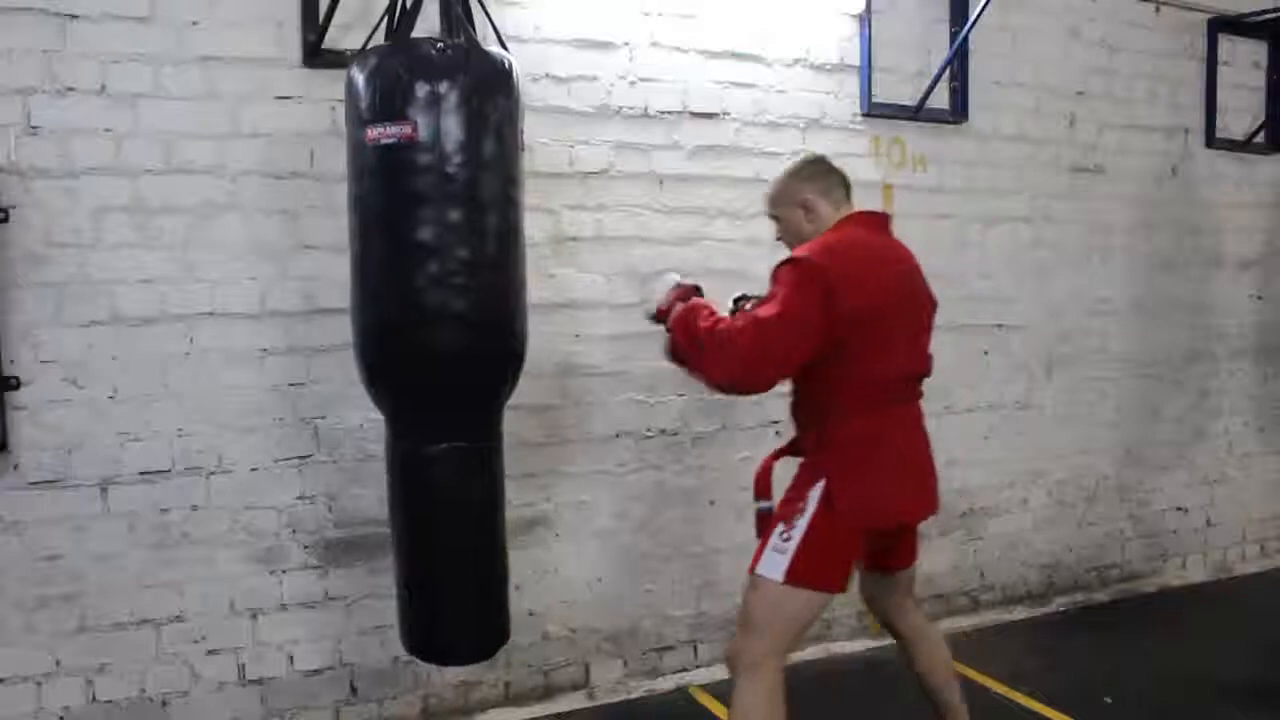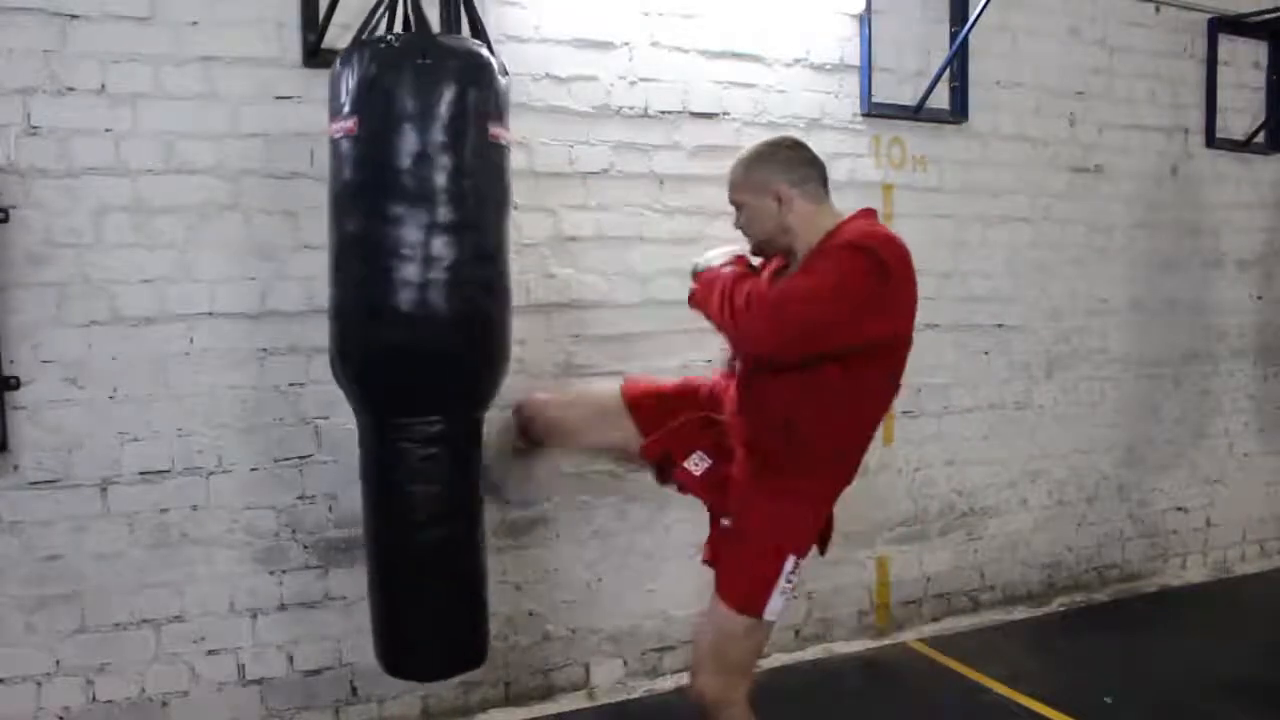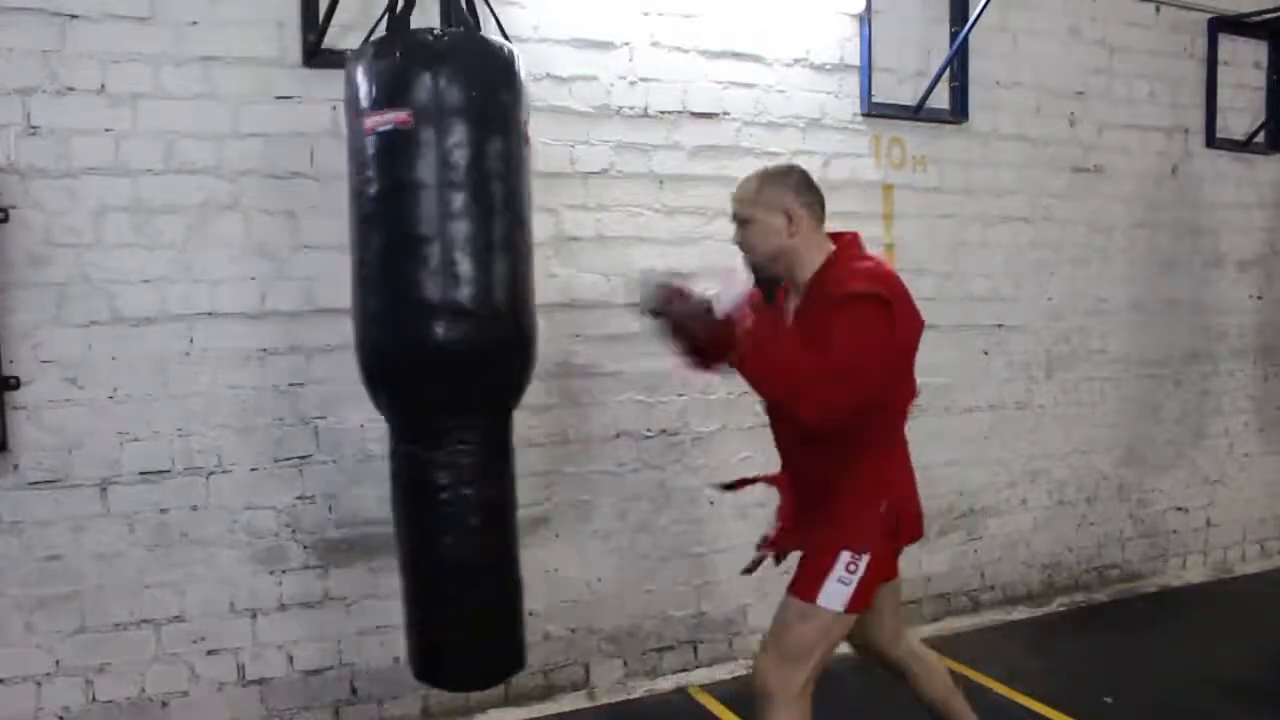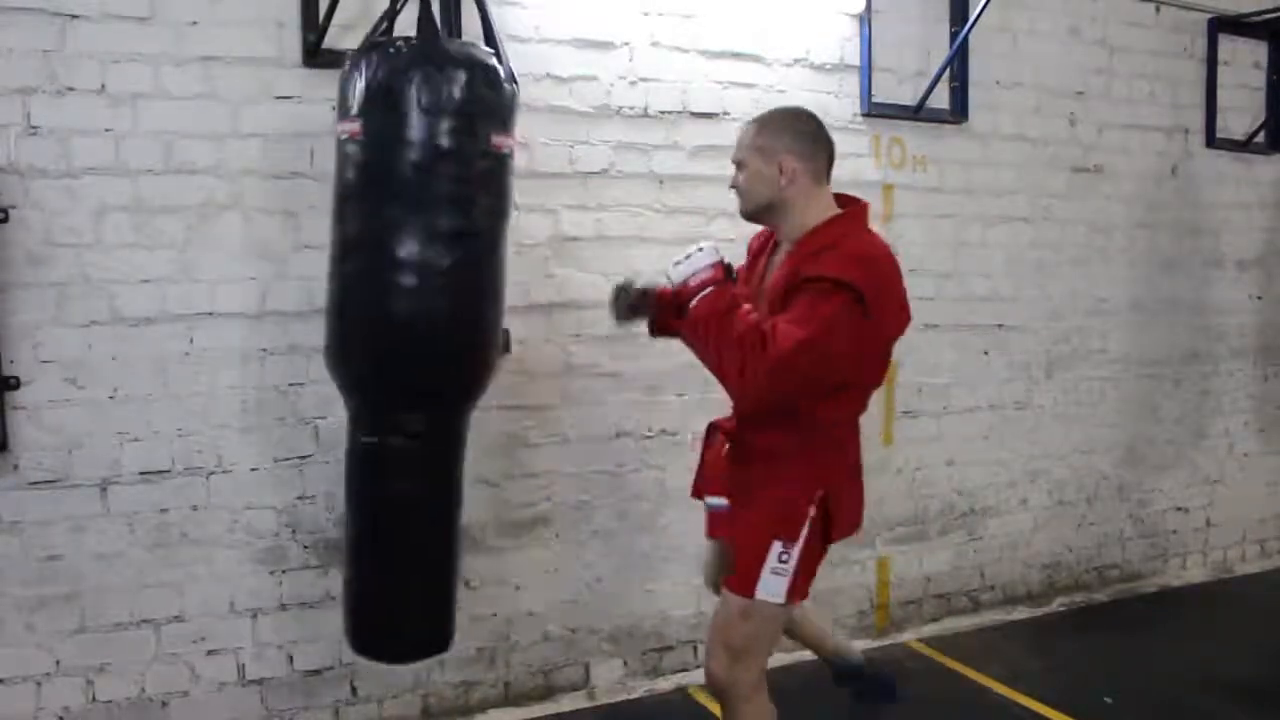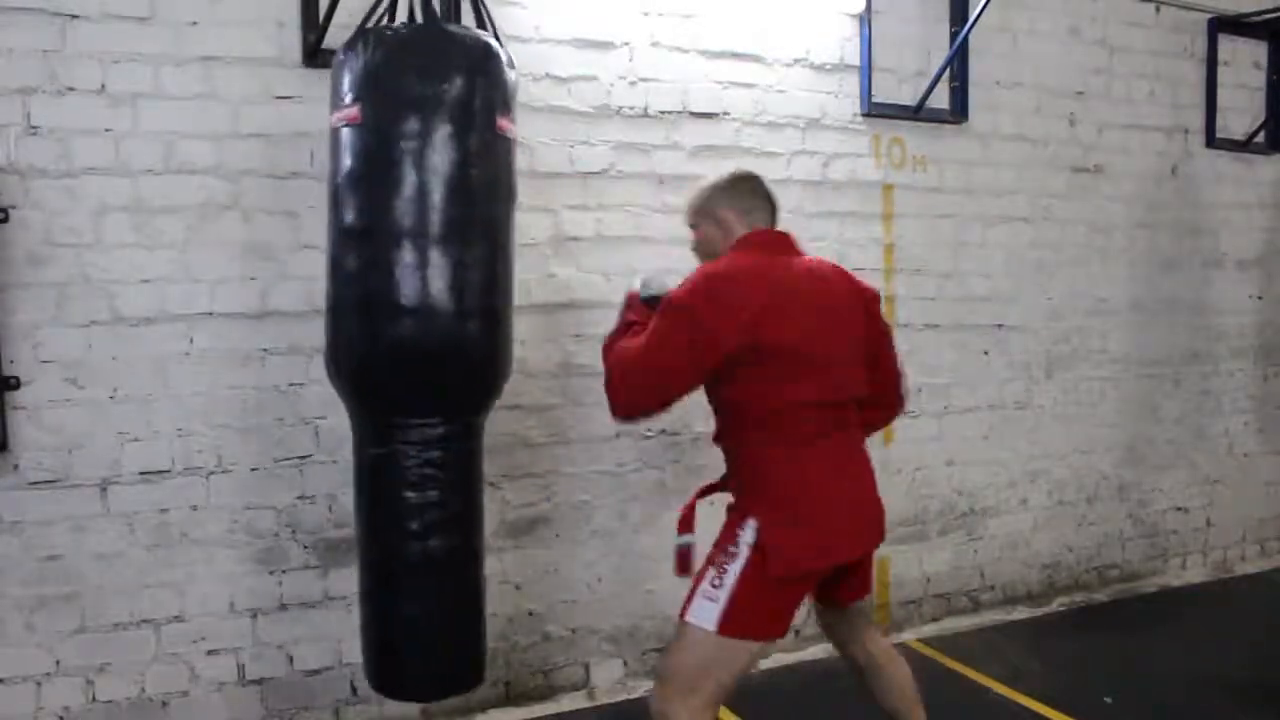
dt=1s
person 1, frame 1
left shoulder: (824, 265)
right shoulder: (896, 264)
left elbow: (741, 363)
left wrist: (679, 309)
right wrist: (761, 323)
left hip: (845, 477)
right hip: (896, 471)
left knee: (754, 651)
right knee: (902, 616)
person 1, frame 2
left shoulder: (868, 259)
right shoulder: (793, 261)
left elbow: (764, 331)
left wrist: (721, 273)
left hip: (783, 485)
right hip: (726, 421)
right knee: (541, 415)
person 1, frame 3
left shoulder: (860, 292)
right shoulder: (781, 286)
left elbow: (817, 403)
right elbow: (717, 341)
left wrist: (747, 338)
right wrist: (691, 320)
left hip: (860, 499)
right hip: (826, 496)
right knee: (882, 640)
person 1, frame 4
left shoulder: (849, 272)
right shoulder: (785, 242)
left elbow: (762, 377)
right elbow: (752, 321)
left wrist: (708, 289)
right wrist: (668, 297)
left hip: (798, 477)
right hip: (756, 453)
left knee: (731, 670)
right knee: (743, 594)
right ankle: (855, 668)
person 1, frame 5
left shoulder: (723, 286)
right shoulder: (842, 288)
left elbow: (631, 392)
right elbow: (881, 401)
left wrist: (637, 317)
left hip: (780, 517)
right hip: (841, 499)
right knee: (860, 640)
